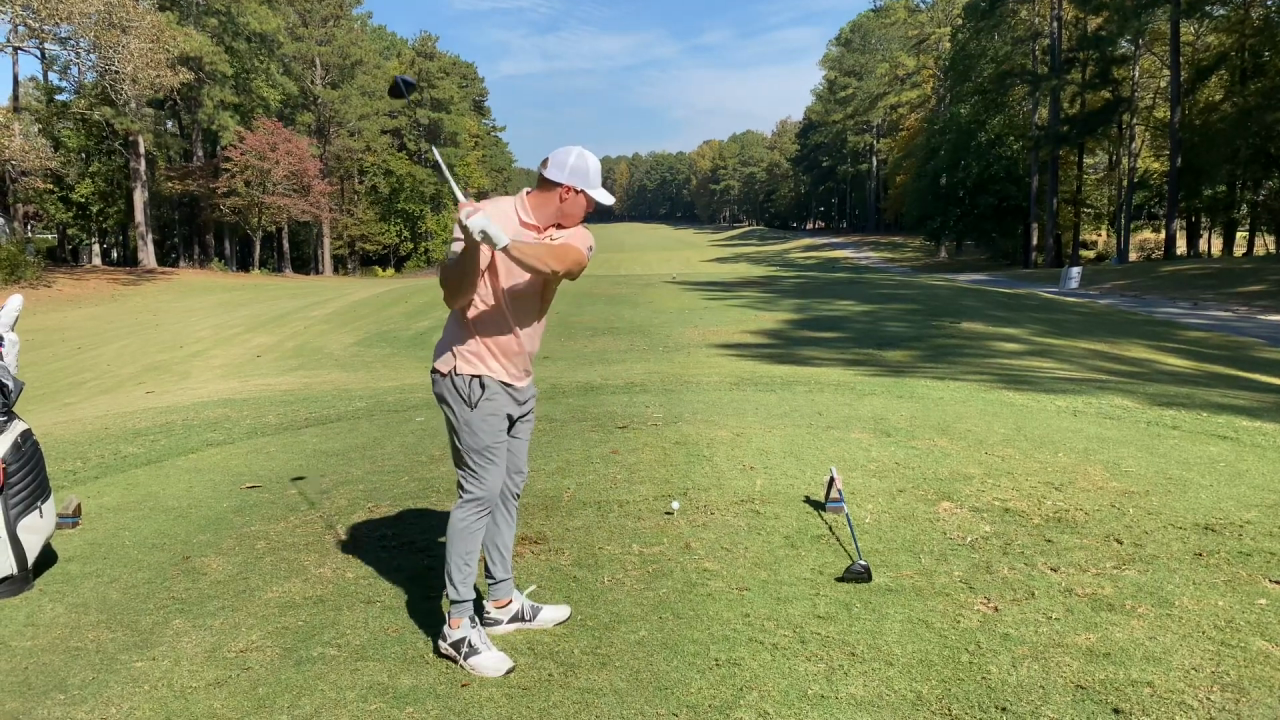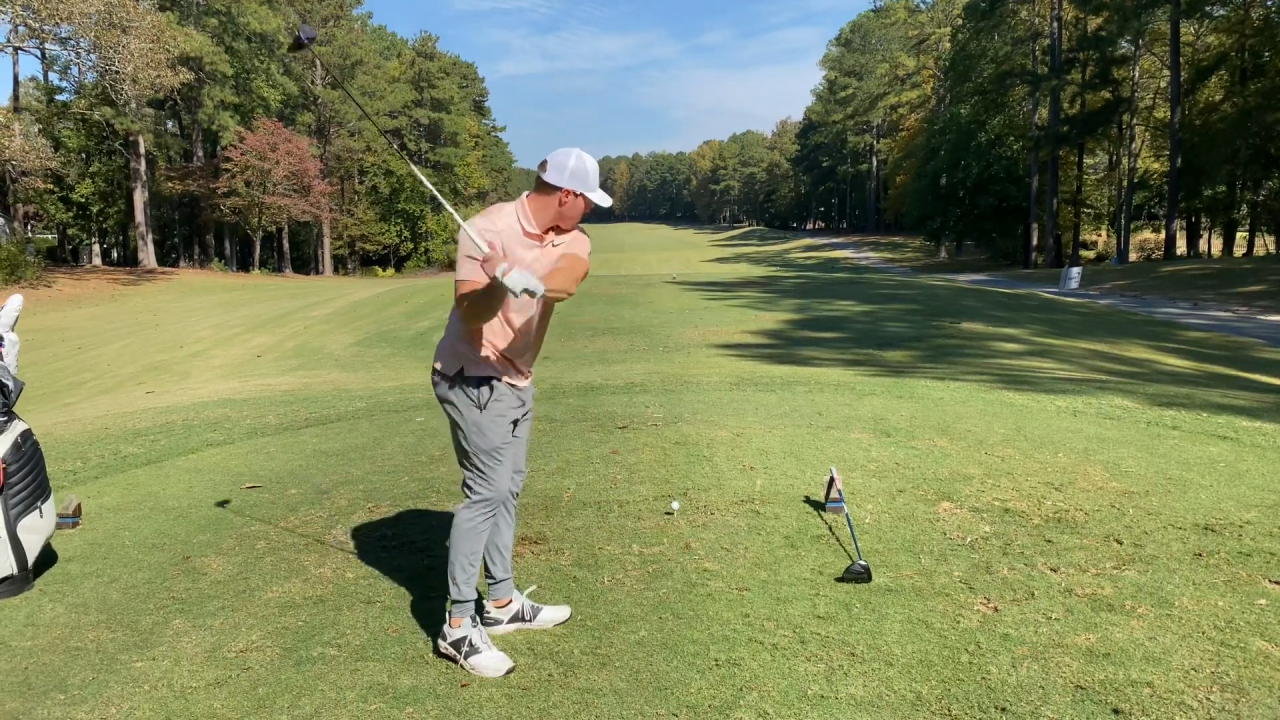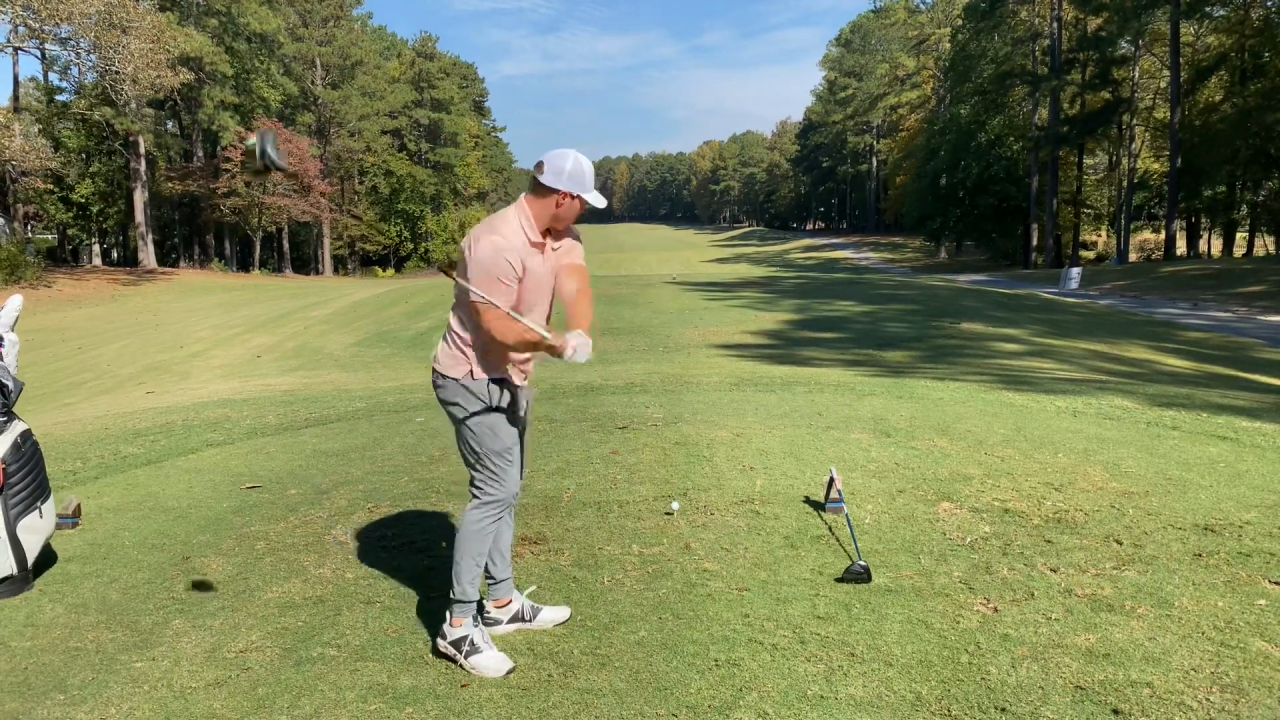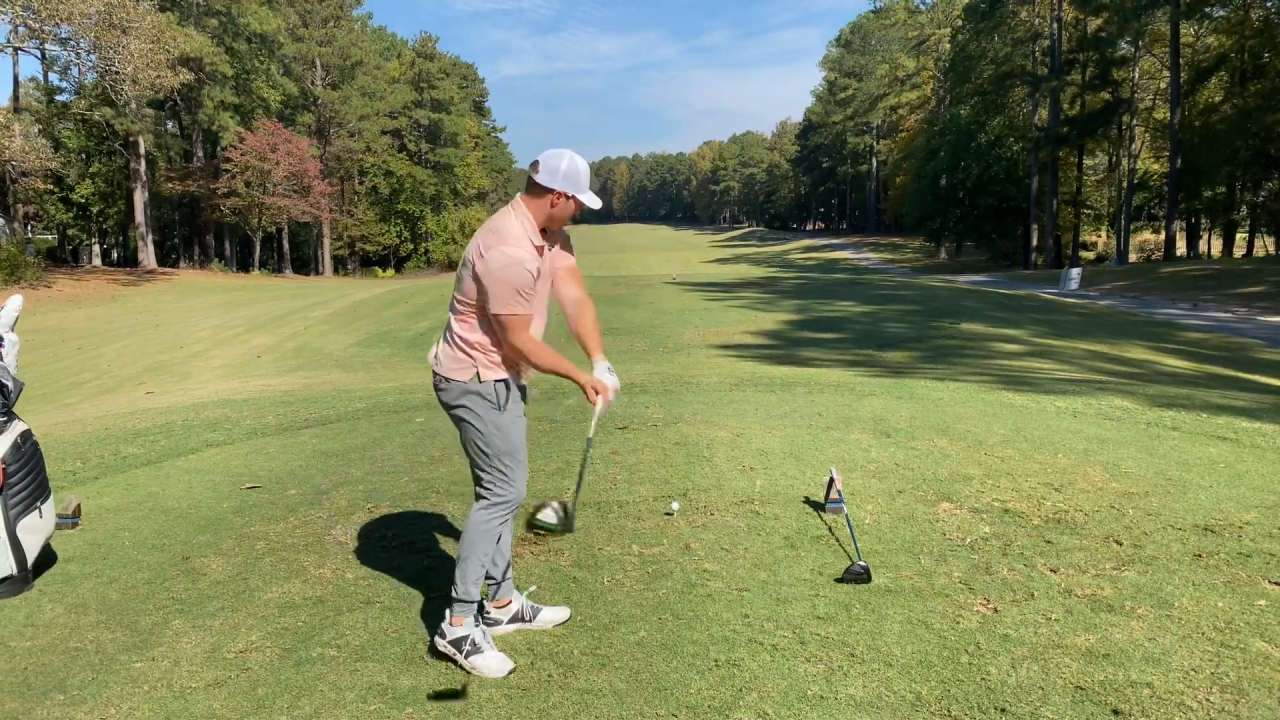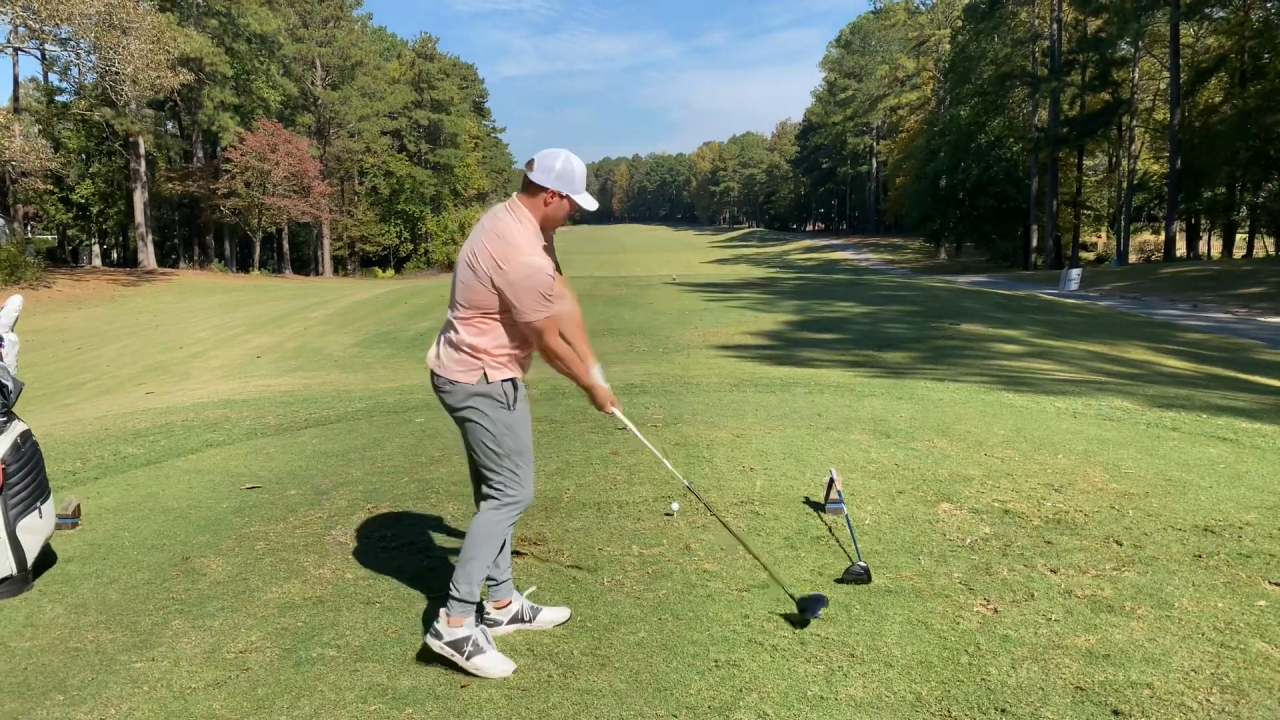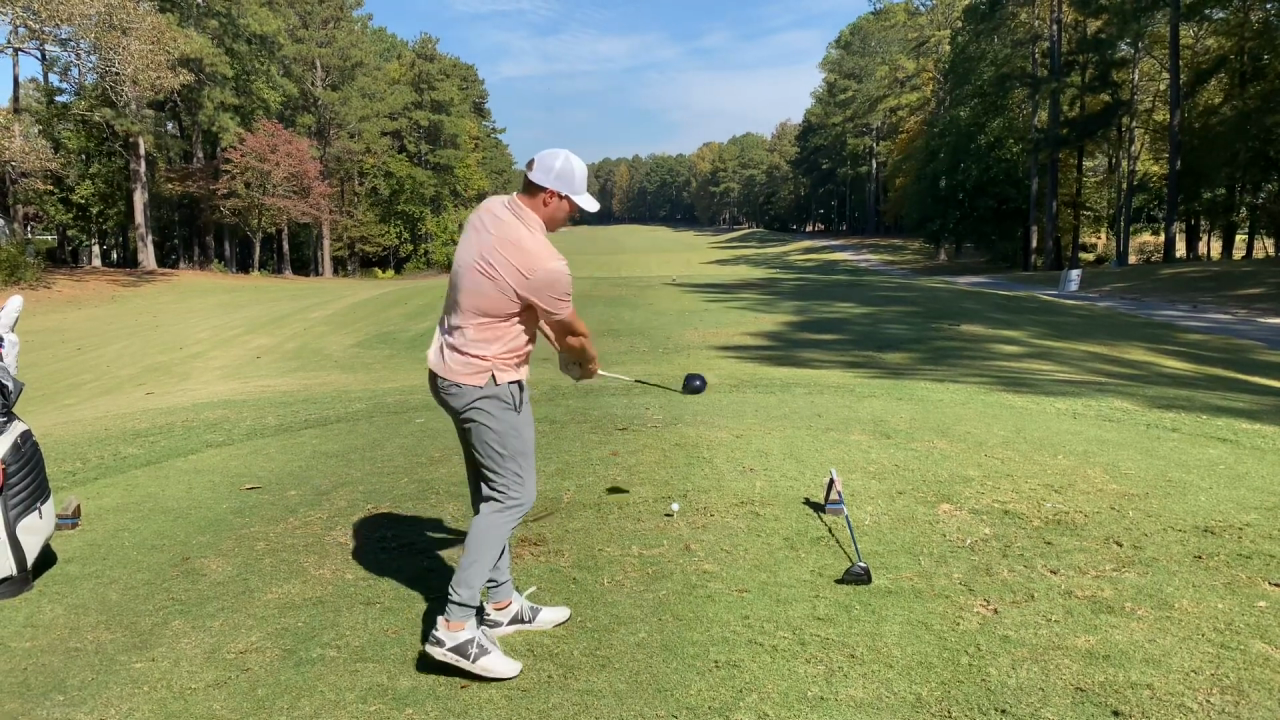
dt=0.1s
person 1, frame 1
left shoulder: (575, 236)
right shoulder: (485, 214)
left elbow: (559, 262)
right elbow: (454, 296)
left wrist: (503, 238)
right wrist: (472, 245)
left hip: (518, 380)
right hip: (471, 375)
left knee: (507, 489)
right knee: (480, 492)
left ankle: (501, 602)
right ankle: (458, 624)
person 1, frame 2
left shoulder: (571, 236)
right shoulder: (489, 229)
left elbow: (570, 277)
right elbow: (469, 311)
left wrist: (528, 281)
right wrist: (495, 283)
left hip: (513, 381)
right hip: (471, 377)
left knee: (506, 488)
right knee: (487, 490)
left ankle: (502, 602)
right ankle: (459, 623)
person 1, frame 3
left shoulder: (563, 238)
right shoulder: (494, 242)
left elbow: (576, 288)
right elbow: (494, 330)
left wrist: (579, 333)
right wrist: (552, 343)
left hip: (508, 379)
right hip: (473, 377)
left knee: (505, 489)
right knee: (495, 490)
left ankle: (502, 602)
right ankle: (460, 623)
person 1, frame 4
left shoulder: (549, 234)
right shoulder: (508, 252)
left elbow: (575, 294)
right elbow: (522, 345)
left wrist: (600, 362)
right wrist: (583, 381)
left hip: (487, 377)
right hip: (478, 379)
left knee: (498, 491)
right knee: (502, 492)
left ankle: (501, 602)
right ankle: (459, 620)
person 1, frame 5
left shoulder: (523, 222)
right shoulder: (521, 255)
left elbow: (561, 297)
right elbow: (551, 342)
left wrist: (594, 363)
right wrist: (594, 387)
left hip: (477, 375)
right hip: (483, 380)
left knee: (498, 490)
right knee: (511, 492)
left ankle: (501, 602)
right ankle: (456, 620)
person 1, frame 6
left shoulder: (491, 210)
right shoulder: (543, 262)
right elbow: (572, 335)
left wrist: (562, 345)
right wrist: (586, 364)
left hip: (452, 372)
right hip: (488, 384)
left knee: (493, 492)
right knee: (512, 496)
left ankle: (500, 603)
right ankle: (456, 626)
